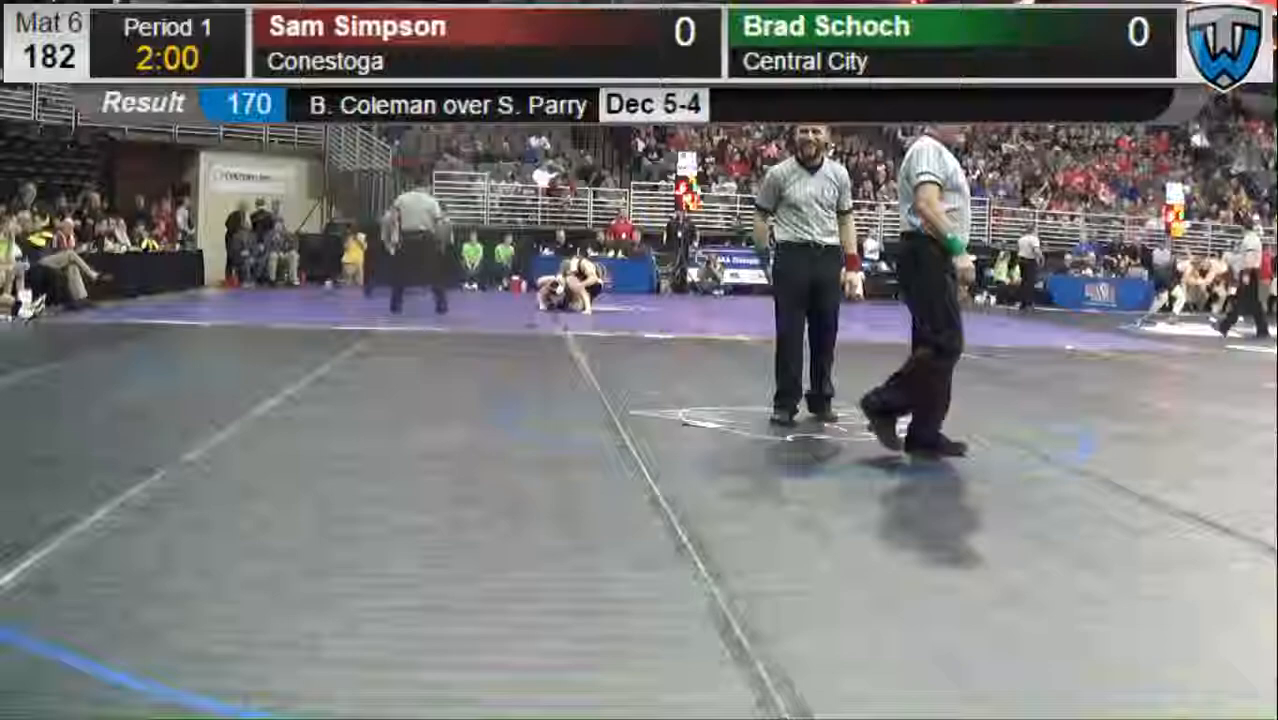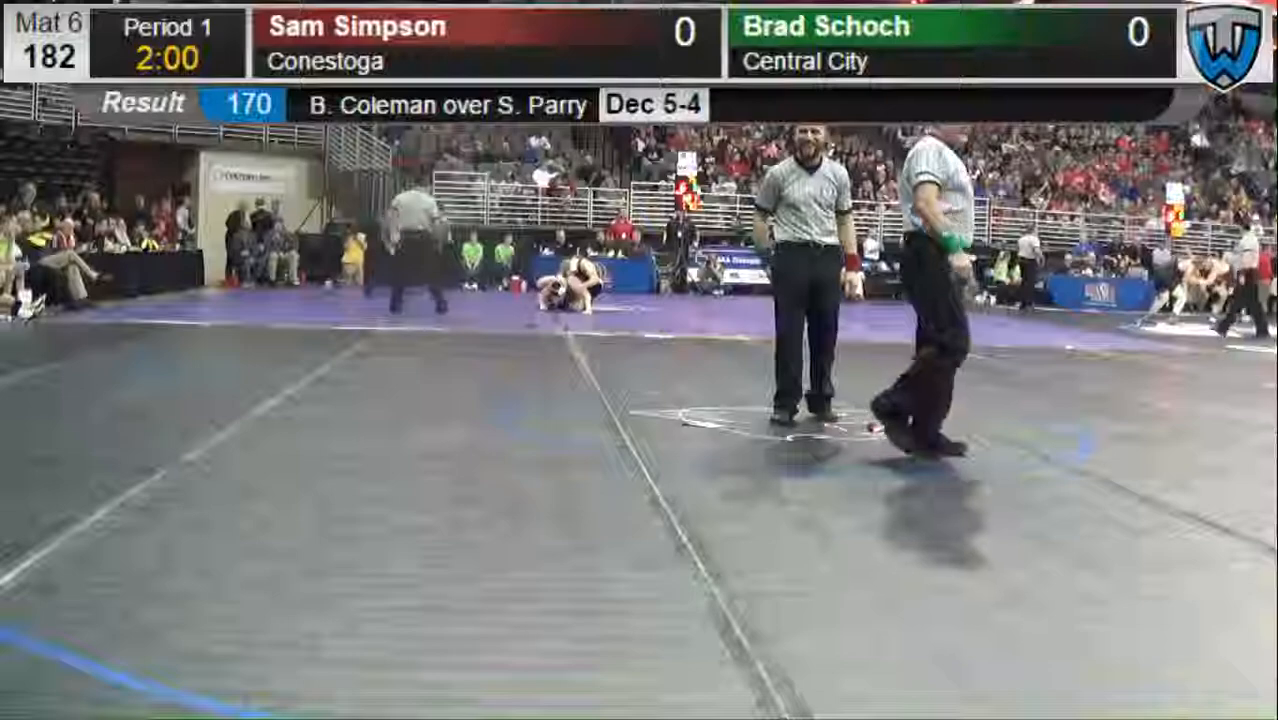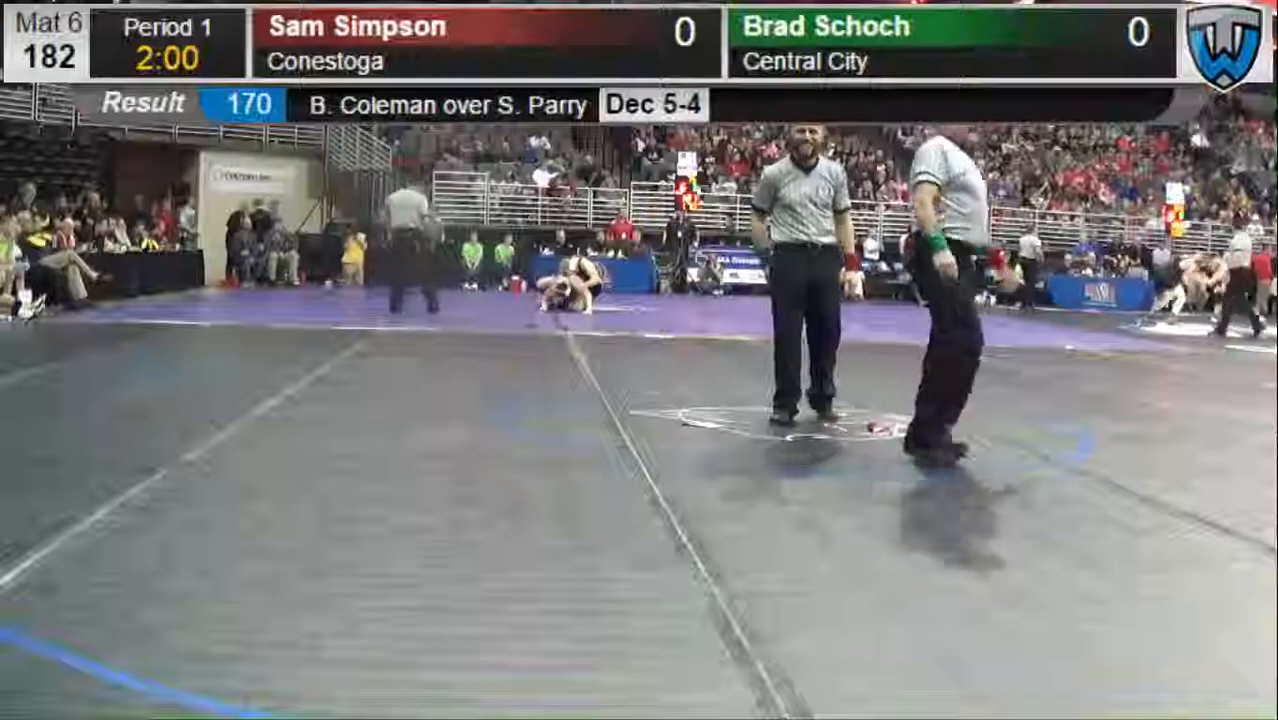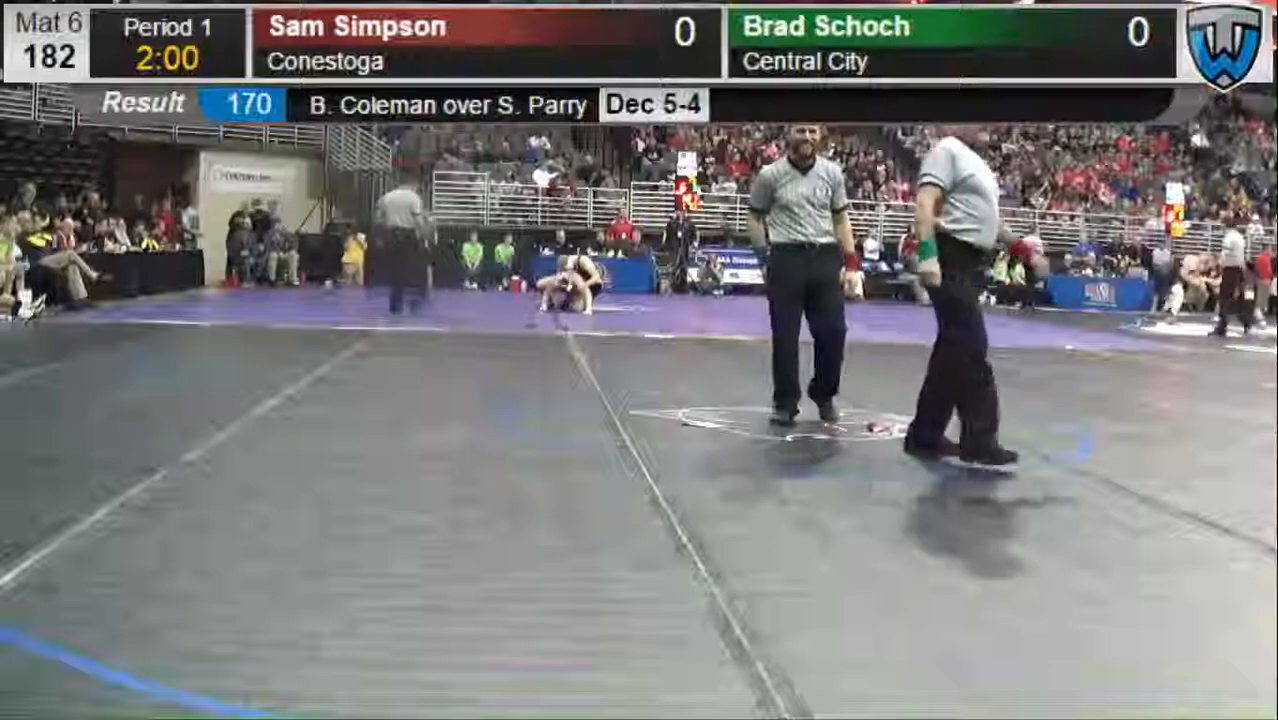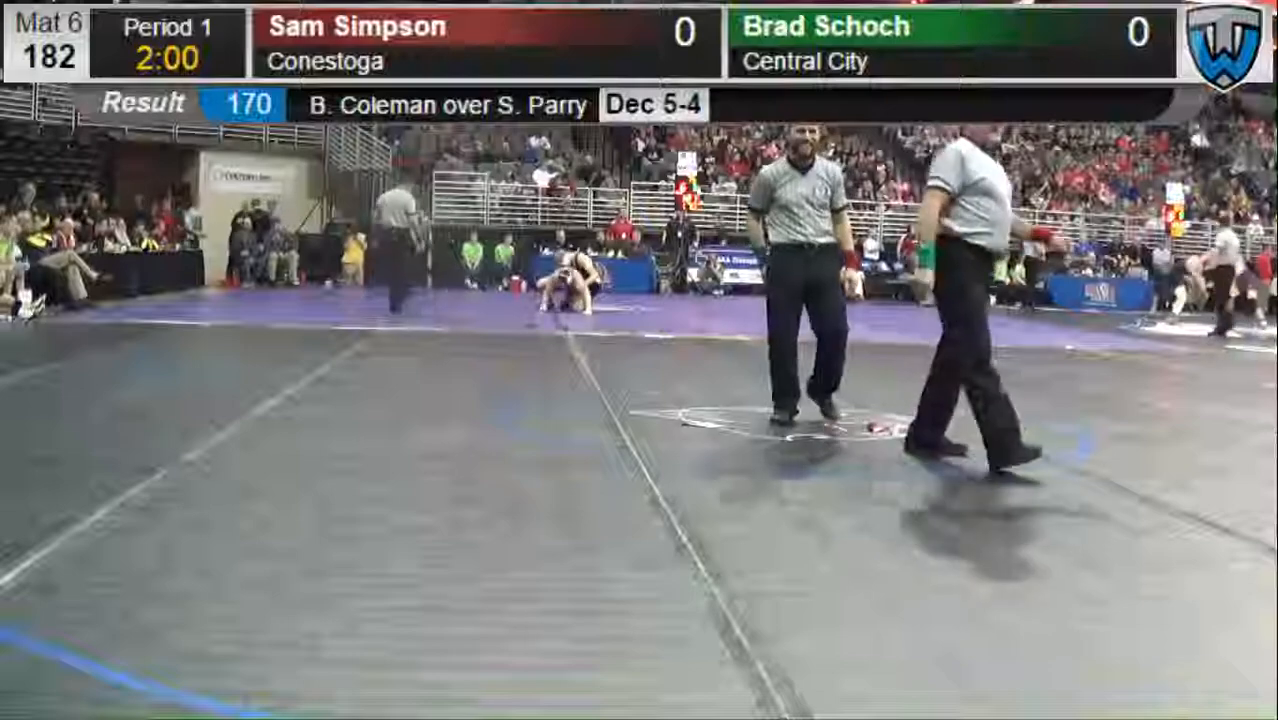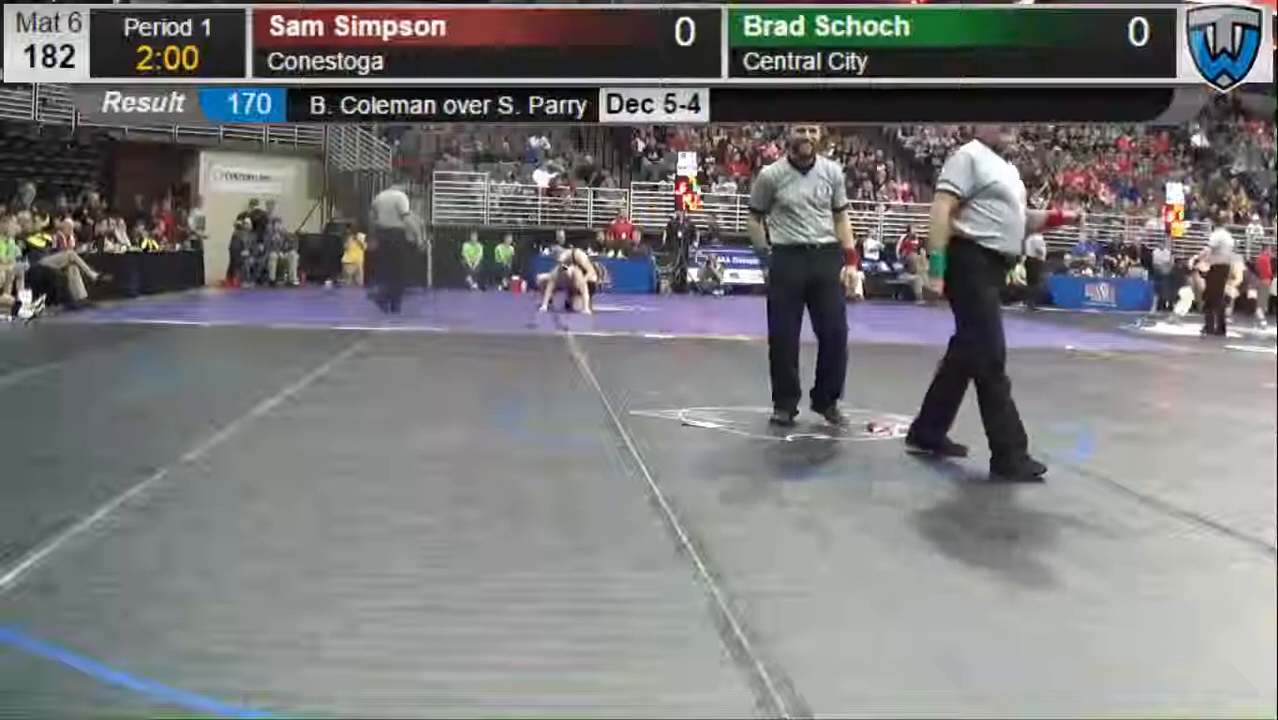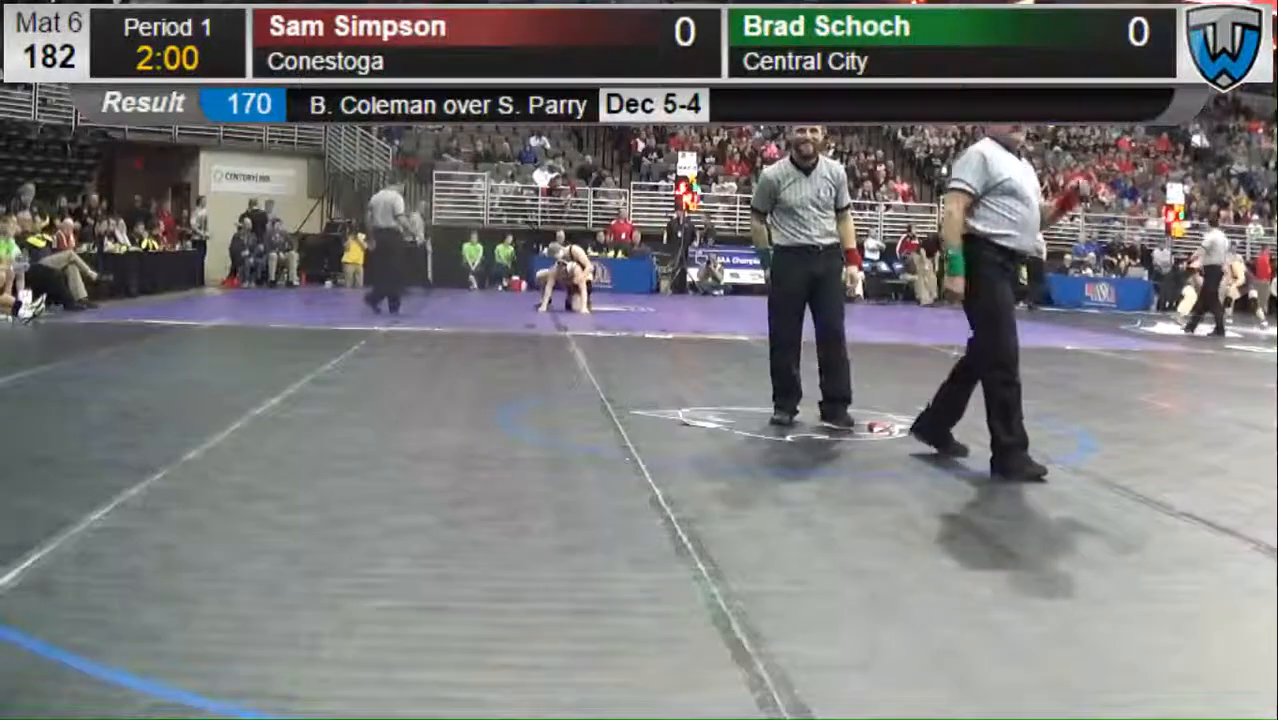
dt=0.1s
person 1, frame 1
left shoulder: (941, 154)
right shoulder: (929, 149)
right elbow: (927, 204)
left wrist: (953, 252)
right wrist: (957, 249)
left hip: (934, 258)
right hip: (928, 255)
left knee: (933, 343)
right knee: (946, 342)
left ankle: (924, 433)
right ankle: (885, 402)
person 1, frame 2
left shoulder: (944, 154)
right shoulder: (932, 149)
right elbow: (926, 204)
left wrist: (952, 251)
right wrist: (954, 247)
left hip: (937, 258)
right hip: (930, 255)
left knee: (938, 344)
right knee: (953, 341)
left ankle: (924, 431)
right ankle: (895, 405)
person 1, frame 3
left shoulder: (960, 158)
right shoulder: (937, 150)
right elbow: (923, 202)
right wrist: (938, 248)
left hip: (956, 259)
right hip: (940, 259)
left knee: (948, 343)
right knee: (965, 342)
left ankle: (927, 432)
right ankle: (932, 431)
person 1, frame 4
left shoulder: (974, 160)
right shoulder: (947, 151)
right elbow: (925, 204)
right wrist: (928, 253)
left hip: (967, 261)
right hip: (950, 259)
left knee: (955, 346)
right knee: (969, 346)
left ankle: (926, 434)
right ankle: (979, 441)
person 1, frame 5
left shoulder: (992, 165)
right shoulder: (957, 153)
left elbow: (1000, 220)
right elbow: (931, 208)
left wrist: (1040, 234)
left hip: (979, 264)
right hip: (959, 260)
left knee: (956, 352)
right knee: (975, 353)
left ankle: (926, 433)
right ankle: (1004, 446)
person 1, frame 6
left shoulder: (1007, 168)
right shoulder: (969, 157)
left elbow: (1018, 220)
right elbow: (941, 211)
left wrist: (1055, 219)
left hip: (994, 267)
right hip: (973, 263)
left knee: (967, 354)
right knee: (989, 357)
left ankle: (927, 432)
right ankle: (1009, 454)
person 1, frame 7
left shoulder: (1023, 166)
right shoulder: (980, 155)
left elbow: (1039, 217)
right elbow: (954, 211)
left wrist: (1069, 199)
right wrist: (955, 268)
left hip: (1011, 266)
right hip: (986, 264)
left knee: (986, 355)
right knee: (1001, 359)
left ankle: (935, 423)
right ankle: (1009, 453)
person 2, frame 1
left shoulder: (839, 174)
right shoulder: (779, 174)
left elbow: (845, 222)
right elbow: (761, 218)
left wrist: (851, 264)
right wrist: (765, 259)
left hip: (828, 259)
right hip: (792, 257)
left knee: (825, 334)
right knee: (789, 334)
left ankle: (821, 400)
right ankle: (785, 403)
person 2, frame 2
left shoulder: (838, 174)
right shoulder: (778, 174)
left elbow: (844, 221)
right elbow: (761, 218)
left wrist: (851, 264)
right wrist: (766, 259)
left hip: (828, 258)
right hip: (791, 257)
left knee: (825, 334)
right knee: (789, 334)
left ankle: (821, 400)
right ankle: (785, 403)
person 2, frame 3
left shoulder: (835, 173)
right shoulder: (774, 174)
left elbow: (843, 220)
right elbow: (758, 218)
right wrist: (766, 258)
left hip: (826, 258)
right hip: (788, 258)
left knee: (828, 333)
right knee: (787, 335)
left ankle: (821, 398)
right ankle: (785, 403)
person 2, frame 4
left shoulder: (832, 172)
right shoulder: (771, 175)
left elbow: (841, 219)
right elbow: (755, 218)
left wrist: (850, 262)
right wrist: (764, 258)
left hip: (825, 258)
right hip: (787, 258)
left knee: (832, 331)
right knee: (785, 335)
left ankle: (824, 393)
right ankle: (785, 403)
person 2, frame 5
left shoulder: (831, 172)
right shoulder: (770, 175)
left elbow: (840, 218)
right elbow: (754, 218)
left wrist: (849, 261)
right wrist: (763, 257)
left hip: (824, 258)
right hip: (786, 258)
left knee: (835, 331)
right knee: (782, 335)
left ankle: (822, 390)
right ankle: (784, 403)
person 2, frame 6
left shoulder: (832, 172)
right shoulder: (771, 175)
left elbow: (841, 218)
right elbow: (755, 218)
left wrist: (850, 260)
right wrist: (765, 258)
left hip: (826, 258)
right hip: (787, 259)
left knee: (835, 332)
right knee: (783, 336)
left ankle: (826, 399)
right ankle: (785, 403)
person 2, frame 7
left shoulder: (835, 172)
right shoulder: (773, 175)
left elbow: (843, 217)
right elbow: (757, 219)
left wrist: (851, 260)
right wrist: (767, 260)
left hip: (827, 259)
right hip: (789, 259)
left knee: (833, 334)
right knee: (784, 337)
left ankle: (835, 406)
right ankle: (784, 404)
